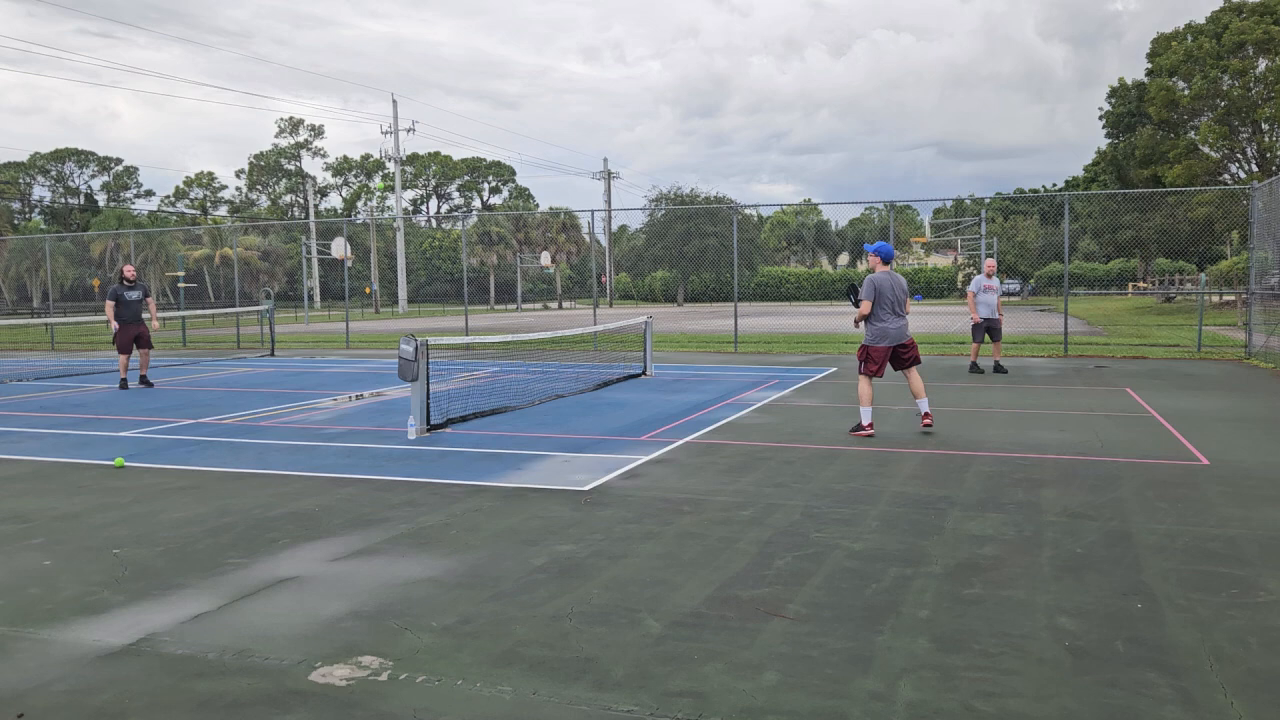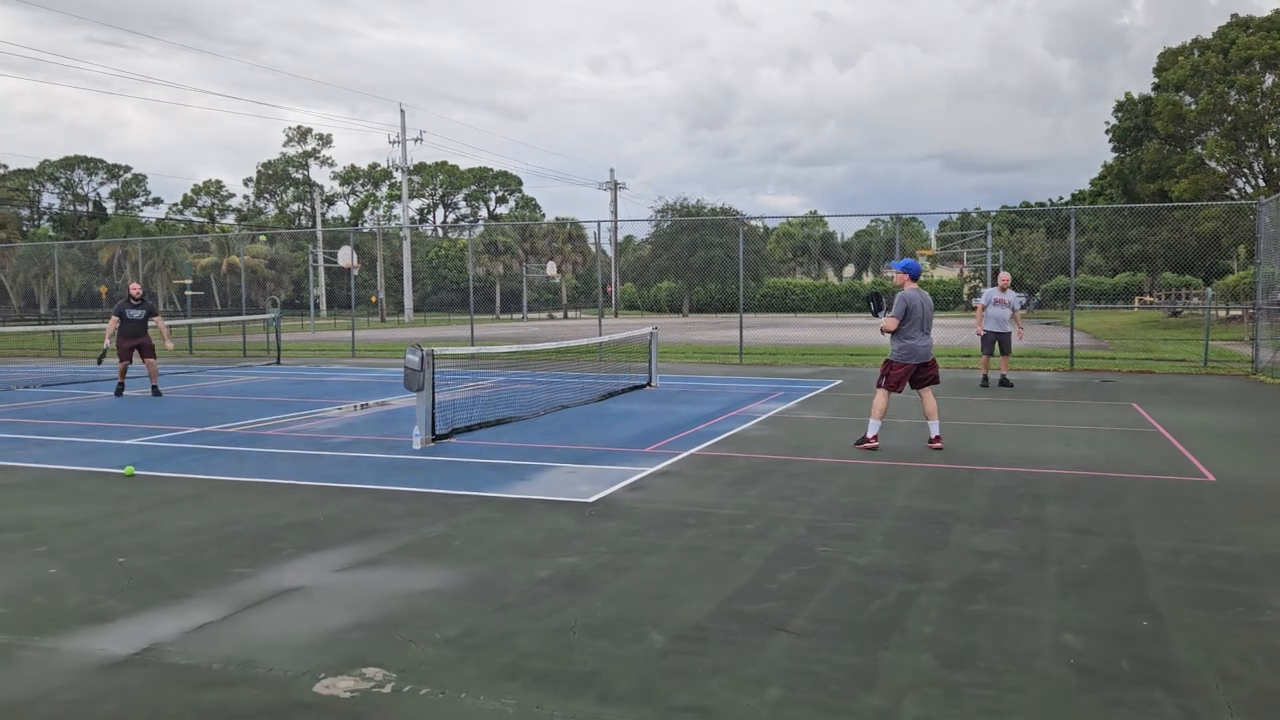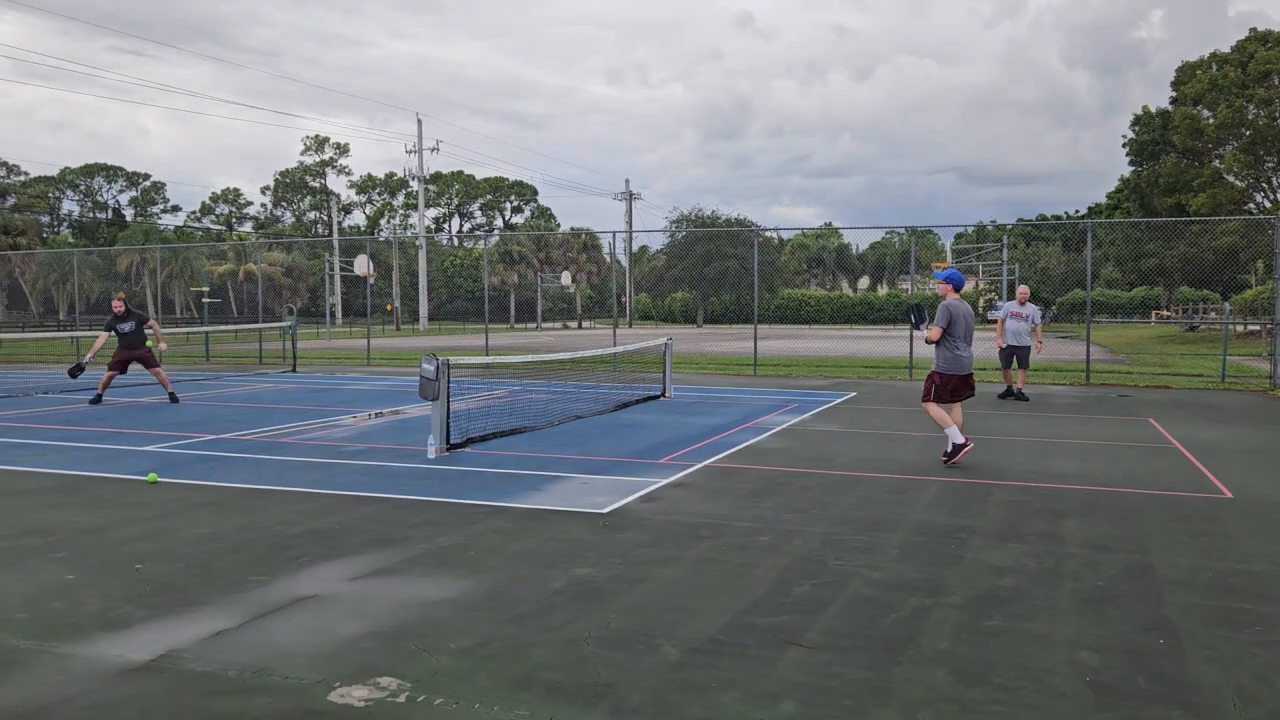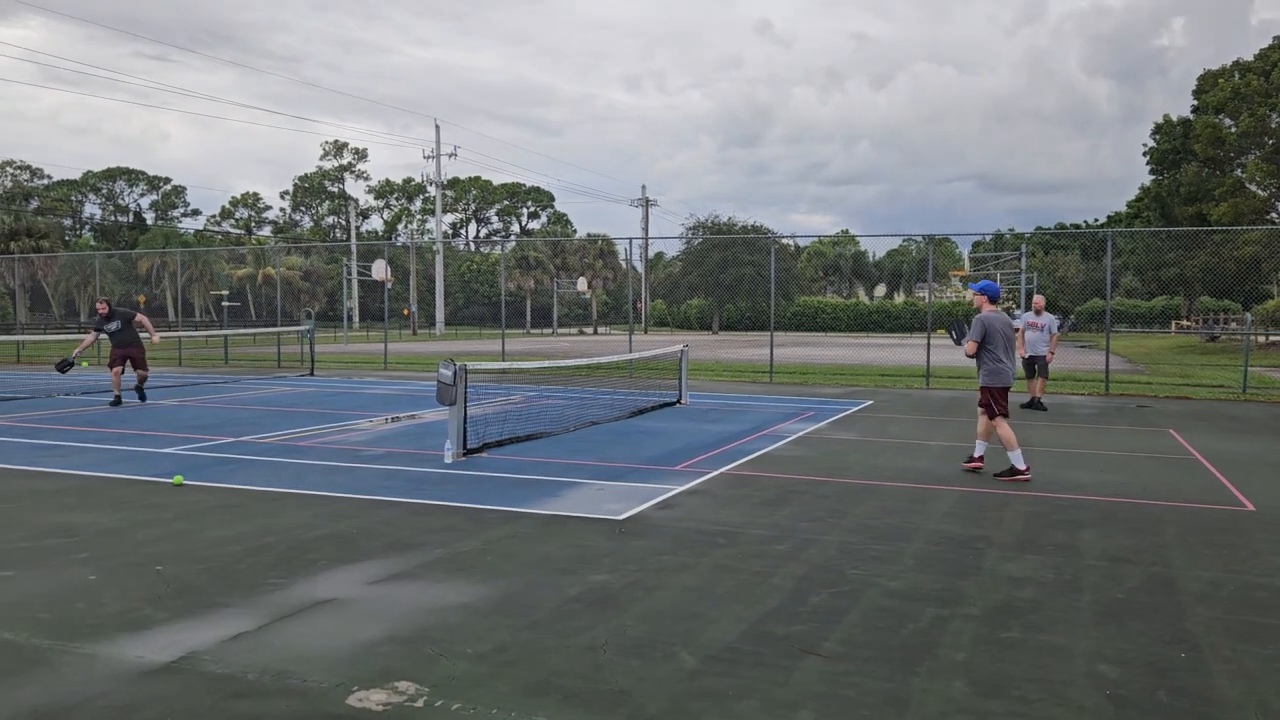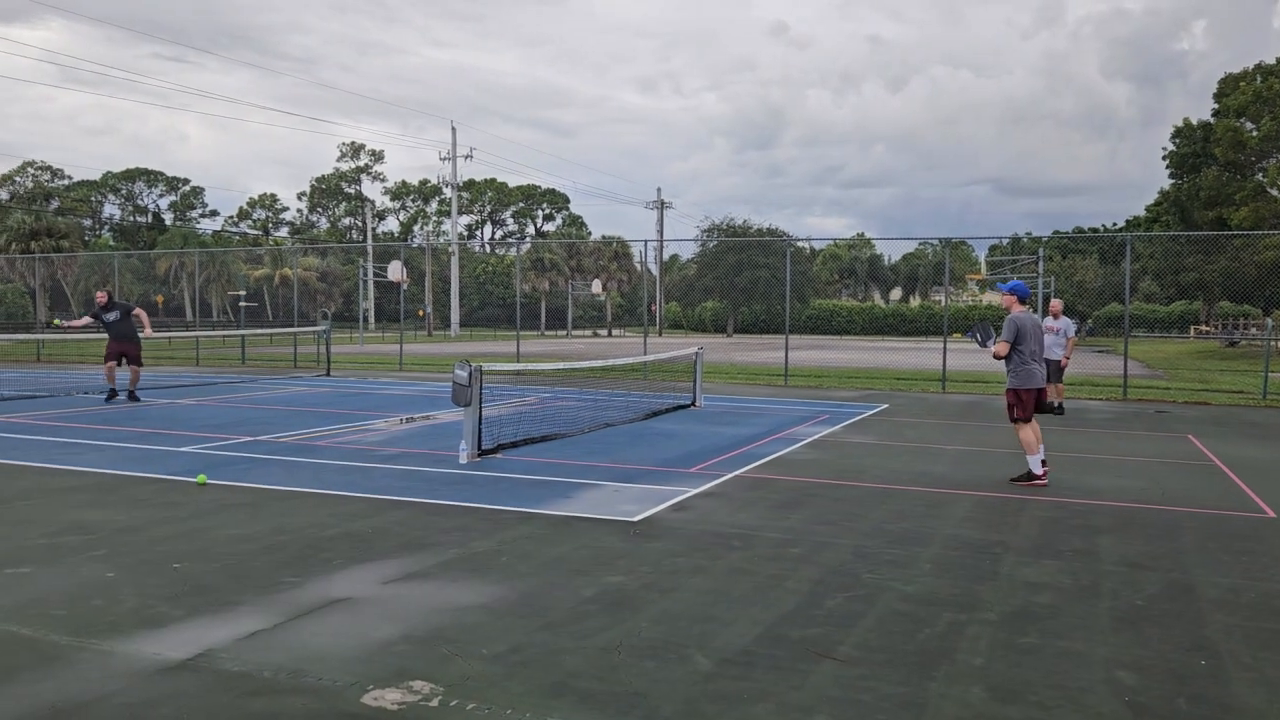
dt=0.3s
person 1, frame 1
left shoulder: (872, 280)
right shoulder: (901, 280)
left elbow: (865, 310)
right elbow: (907, 309)
left wrist: (857, 319)
left hip: (877, 338)
right hip: (901, 335)
left knee: (865, 378)
right knee: (911, 372)
left ankle: (866, 424)
right ankle: (926, 413)
person 1, frame 2
left shoulder: (904, 296)
right shoulder: (926, 297)
left elbow: (891, 326)
left wrist: (883, 325)
left hip: (903, 355)
right hip: (924, 353)
left knee: (882, 392)
right knee: (926, 392)
left ankle: (871, 436)
right ankle: (935, 436)
person 1, frame 3
left shoulder: (946, 306)
right shoulder: (967, 308)
left elbow: (934, 336)
left wrist: (927, 335)
right wrist: (933, 332)
left hip: (946, 366)
right hip: (964, 364)
left knee: (929, 404)
right knee: (954, 405)
left ankle: (960, 441)
right ankle: (953, 449)
person 1, frame 4
left shoulder: (981, 319)
right shoulder: (1006, 319)
left elbow: (970, 351)
left wrist: (966, 348)
left hip: (992, 378)
right hip: (1005, 375)
left knee: (998, 421)
right knee: (983, 412)
left ankle: (1020, 468)
right ankle: (978, 456)
person 1, frame 5
left shoulder: (1013, 319)
right shoulder: (1034, 320)
left elbow: (1002, 351)
left wrist: (994, 350)
right wrist: (1000, 349)
left hip: (1021, 380)
right hip: (1037, 378)
left knee: (1021, 424)
right knee: (1029, 420)
left ankle: (1037, 473)
right ankle: (1040, 461)
